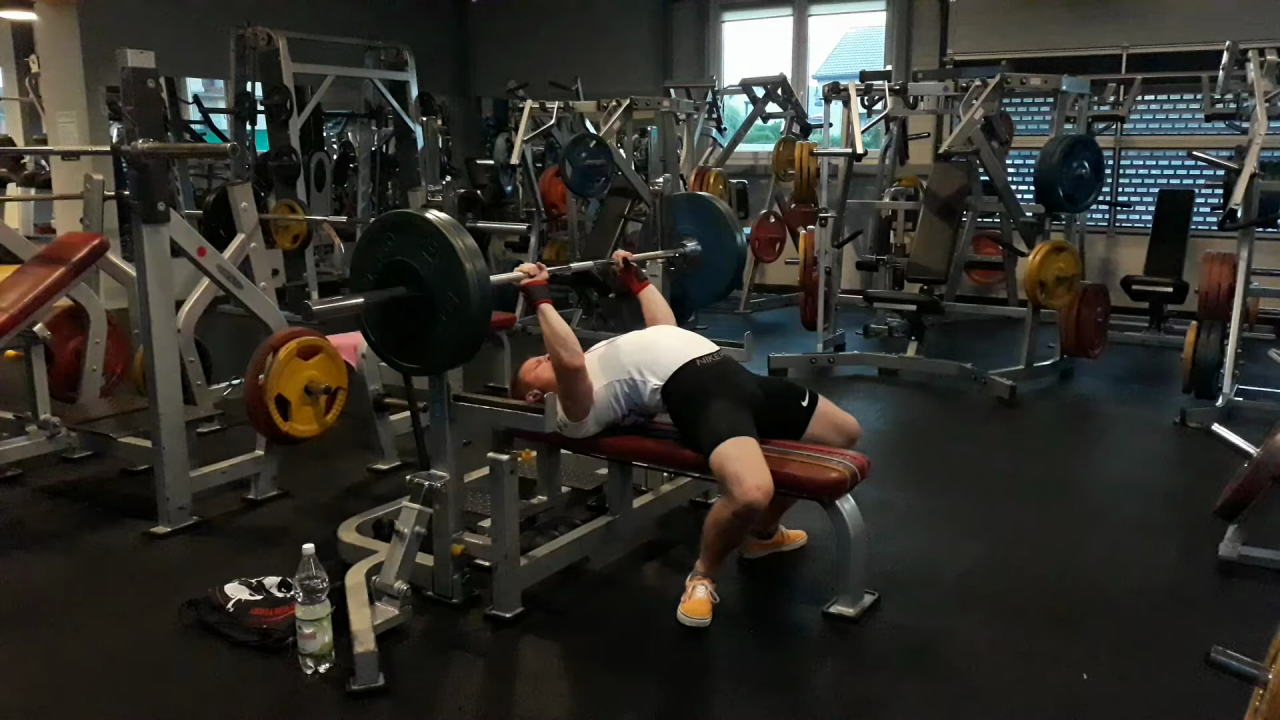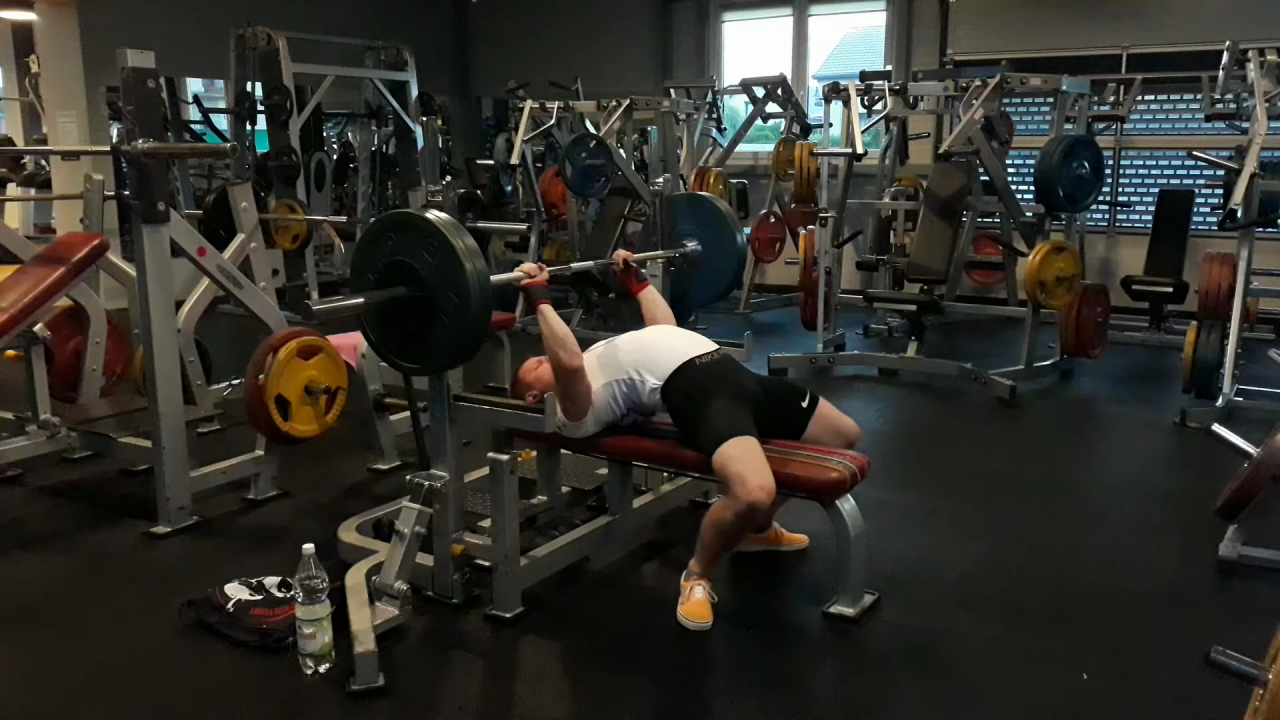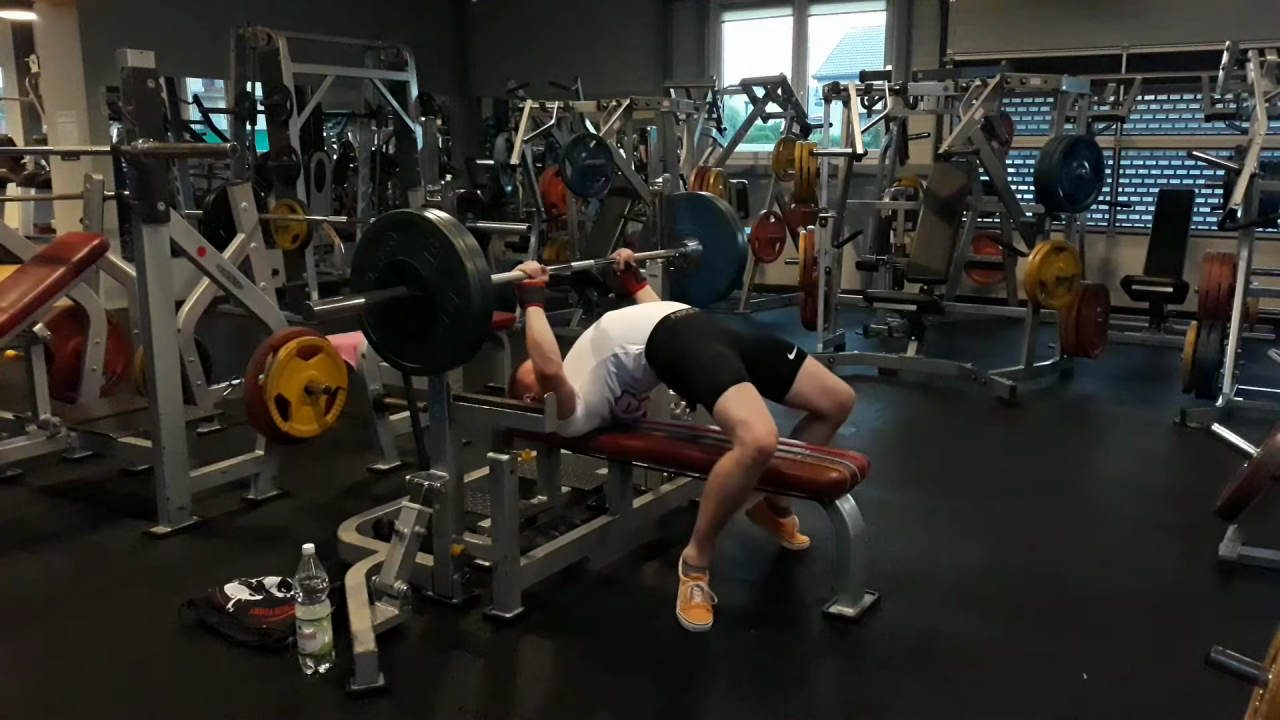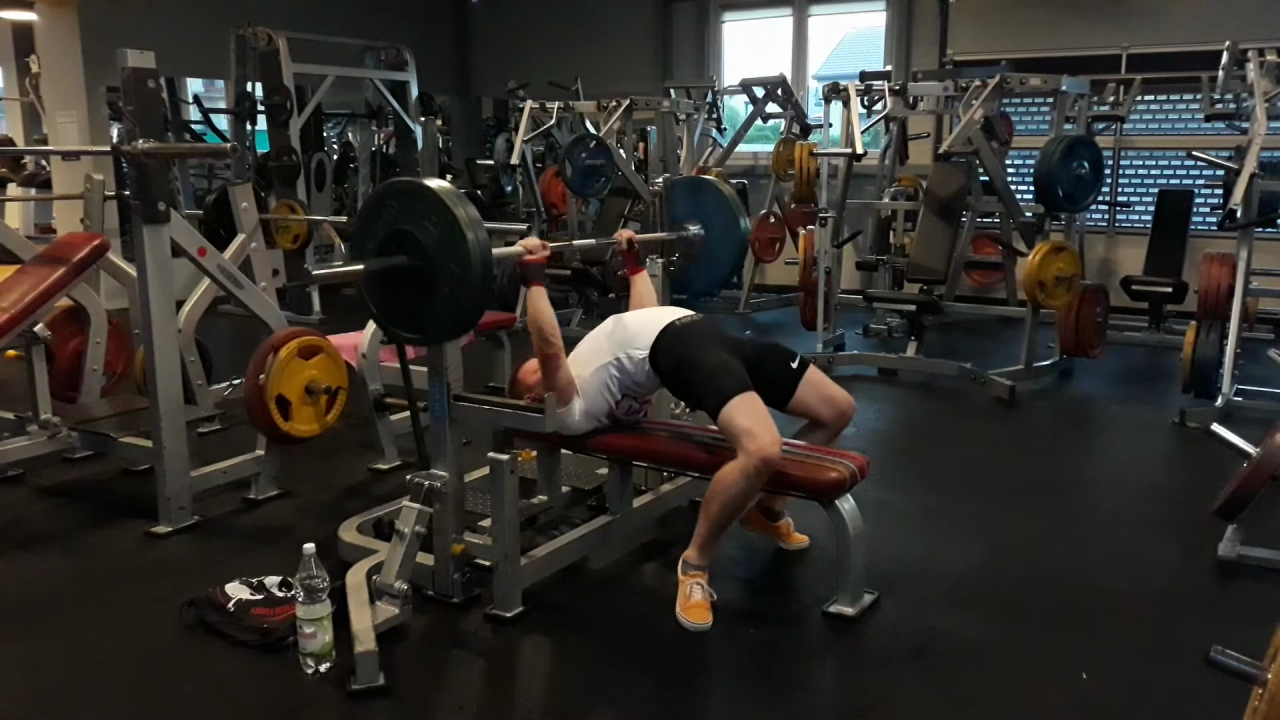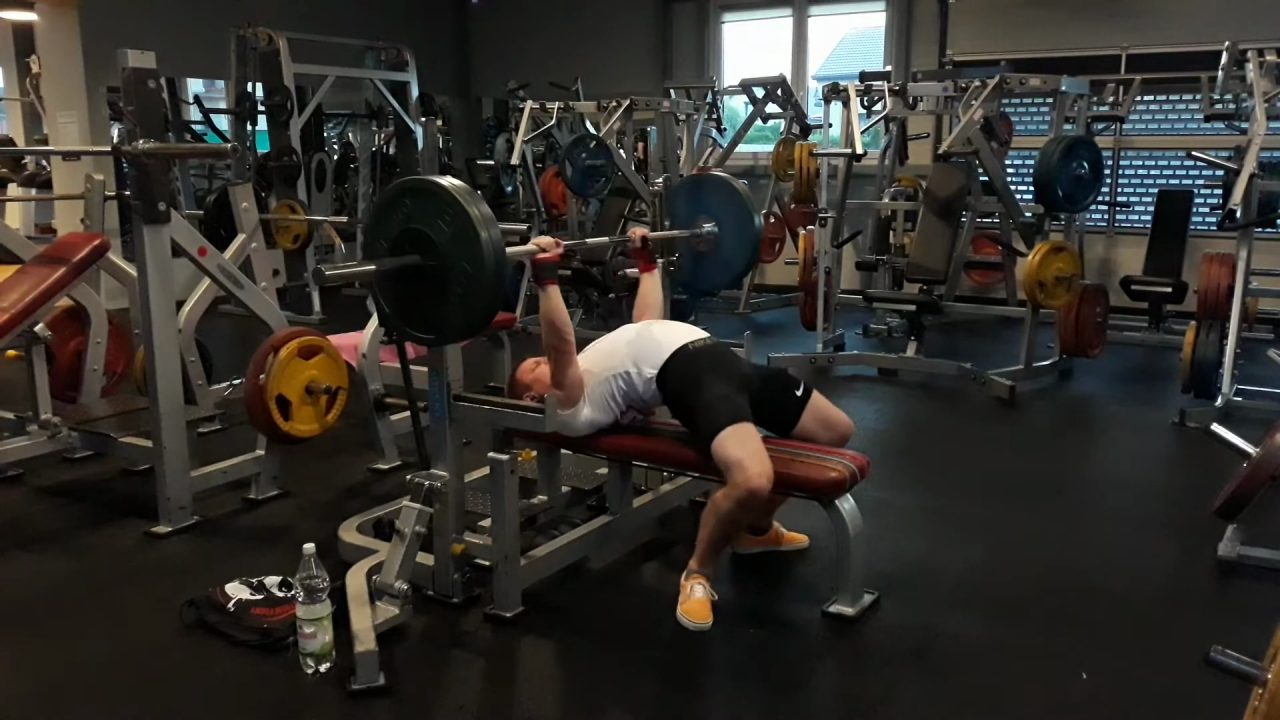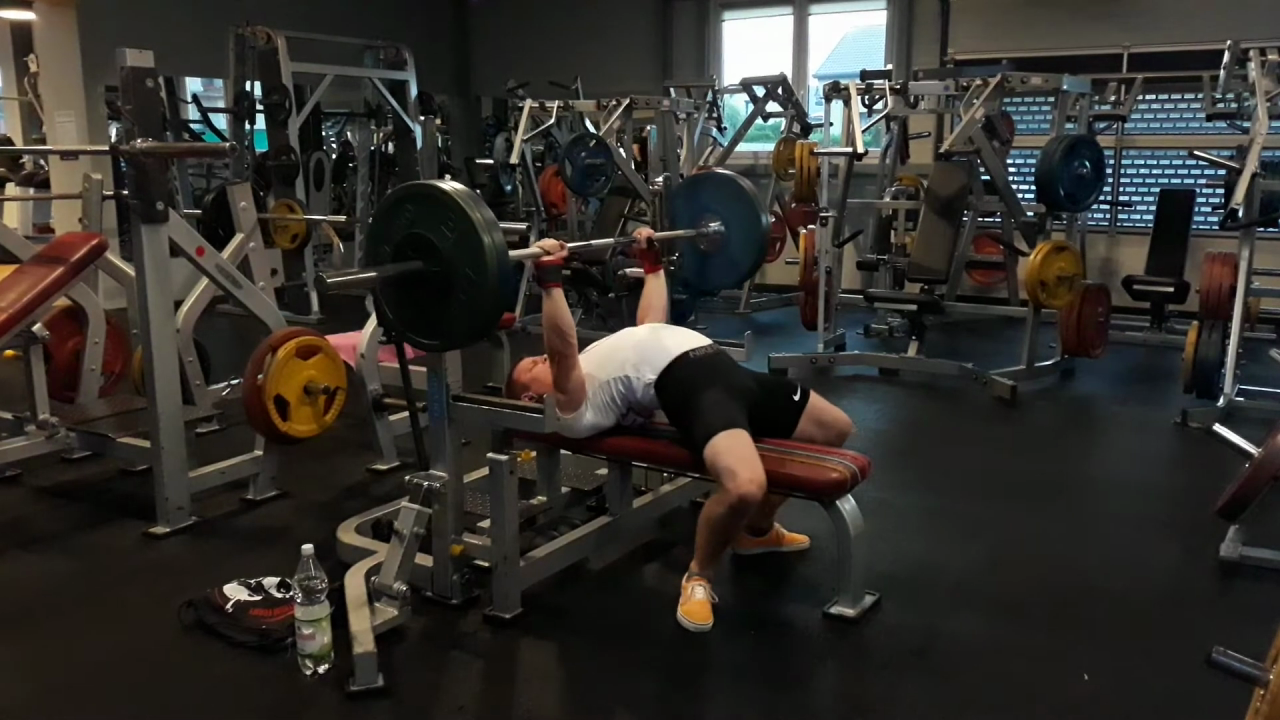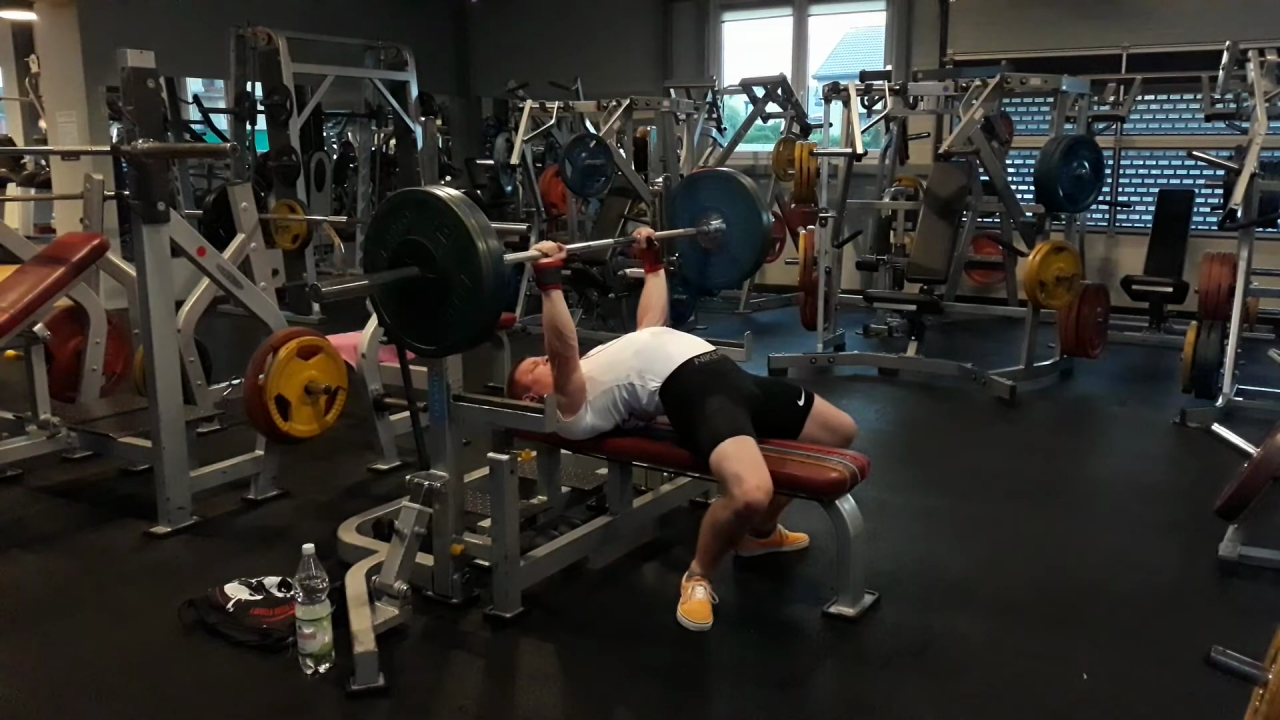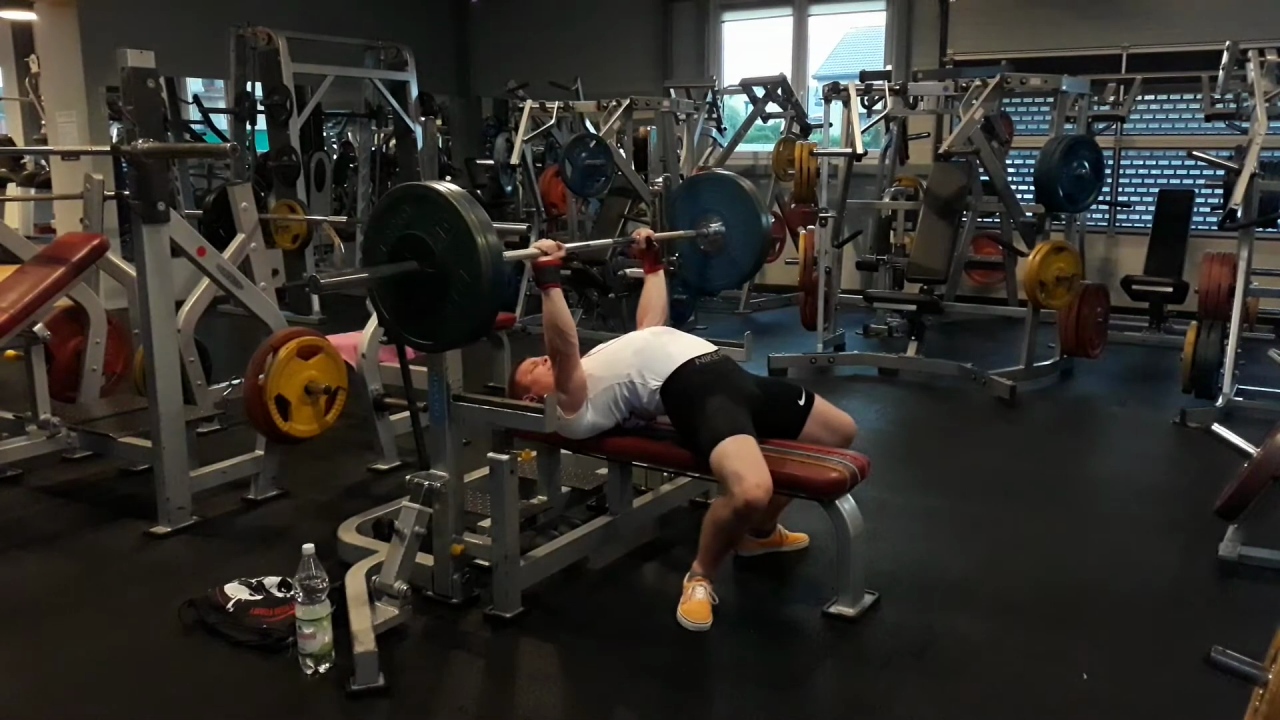
dt=0.4s
person 1, frame 1
left shoulder: (604, 366)
right shoulder: (574, 413)
left elbow: (665, 329)
right elbow: (571, 361)
left wrist: (635, 278)
right wrist: (540, 299)
left knee: (845, 434)
right knee: (752, 494)
left ankle: (763, 532)
right ankle: (702, 575)
person 1, frame 2
left shoulder: (604, 368)
right shoulder: (574, 412)
left elbow: (665, 330)
right elbow: (570, 362)
left wrist: (635, 278)
right wrist: (540, 299)
left knee: (844, 437)
right knee: (754, 494)
left ankle: (758, 528)
right ankle: (698, 575)
person 1, frame 3
left shoulder: (595, 371)
left elbow: (654, 314)
right elbow: (551, 369)
left wrist: (633, 278)
right wrist: (532, 299)
left knee: (838, 401)
right knee: (757, 441)
left ankle: (775, 506)
right ankle: (695, 562)
person 1, frame 4
left shoulder: (595, 372)
left elbow: (645, 316)
right elbow: (549, 348)
left wrist: (633, 260)
right wrist: (533, 277)
left knee: (837, 410)
right knee: (762, 451)
left ankle: (768, 510)
right ankle: (694, 563)
person 1, frame 5
left shoulder: (600, 370)
right shoulder: (571, 408)
left elbow: (648, 324)
right elbow: (560, 346)
left wrist: (646, 259)
right wrist: (546, 276)
left knee: (836, 433)
right knee: (753, 481)
left ankle: (755, 529)
right ankle: (697, 573)
person 1, frame 6
left shoulder: (601, 367)
right shoulder: (571, 408)
left elbow: (651, 327)
right elbow: (563, 347)
left wrist: (651, 259)
right wrist: (550, 278)
left knee: (836, 430)
right knee: (744, 487)
left ankle: (757, 529)
right ankle: (698, 576)
person 1, frame 7
left shoulder: (602, 367)
right shoulder: (572, 410)
left elbow: (652, 324)
right elbow: (564, 350)
left wrist: (652, 259)
right wrist: (549, 281)
left knee: (840, 433)
right knee: (751, 494)
left ankle: (761, 532)
right ankle: (698, 576)
person 1, frame 8
left shoulder: (602, 366)
right shoulder: (572, 408)
left elbow: (652, 324)
right elbow: (563, 347)
left wrist: (652, 259)
right wrist: (548, 279)
left knee: (840, 433)
right knee: (750, 492)
left ankle: (760, 532)
right ankle: (699, 577)
